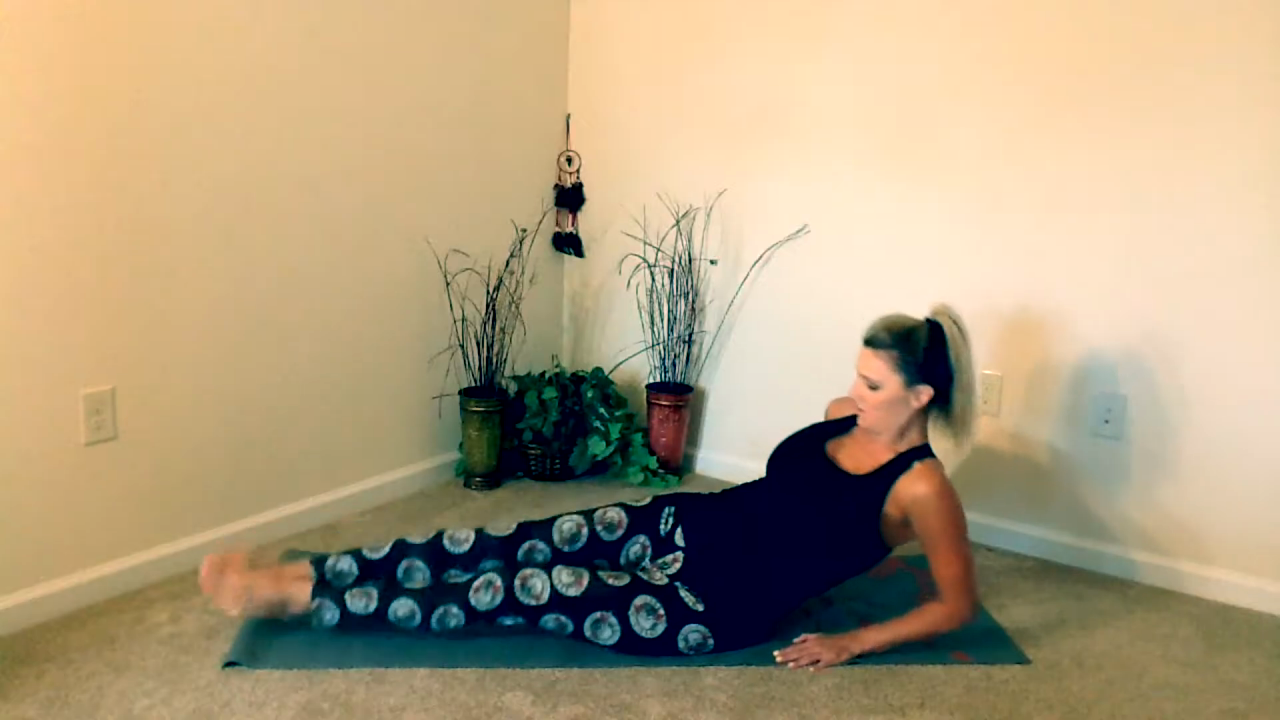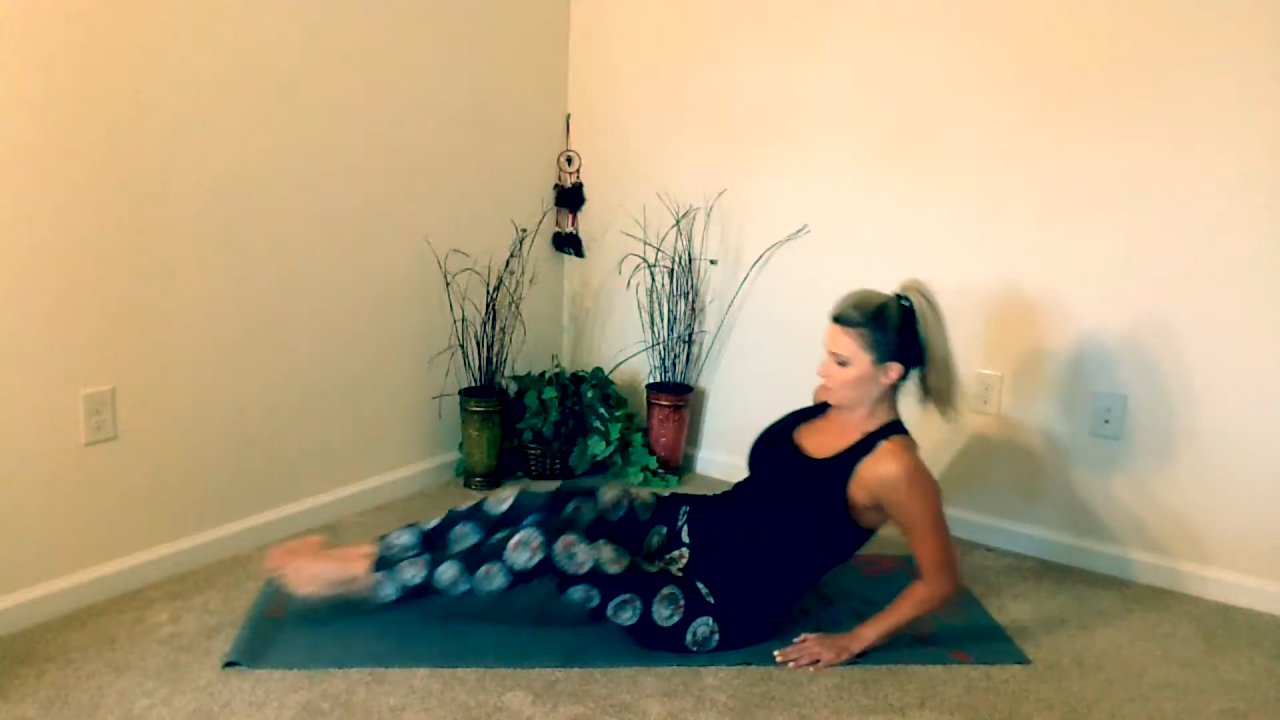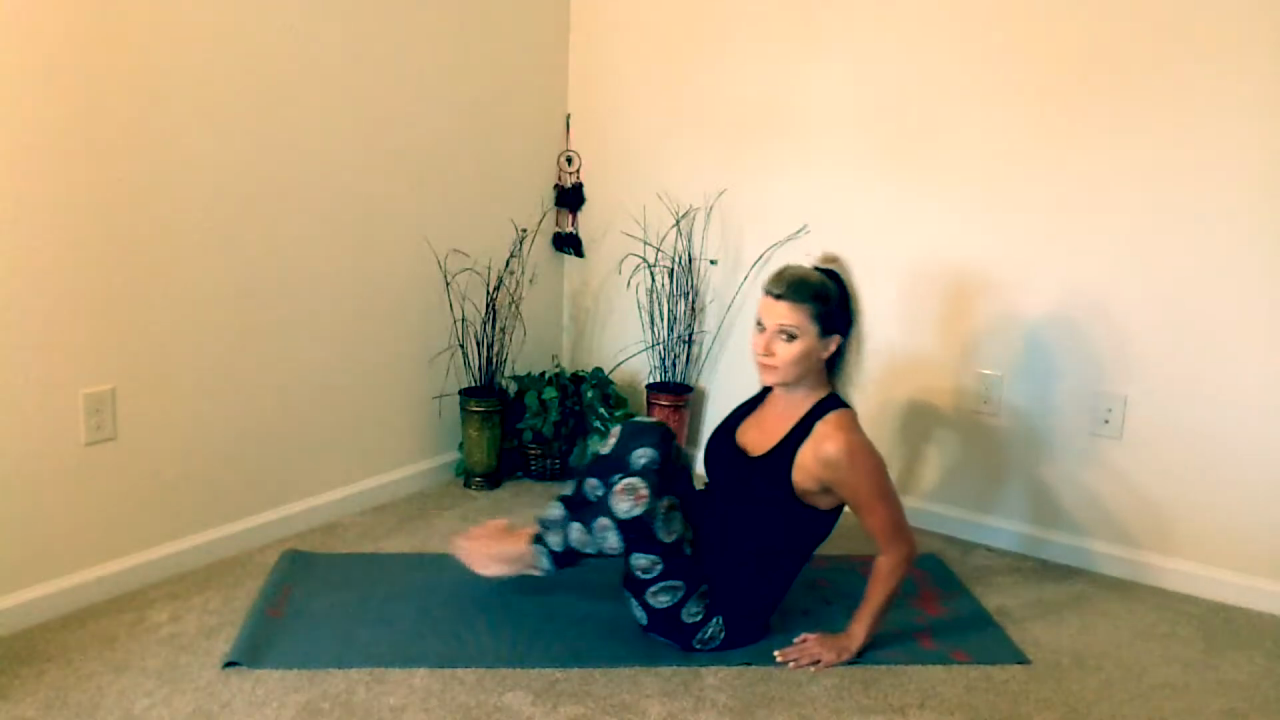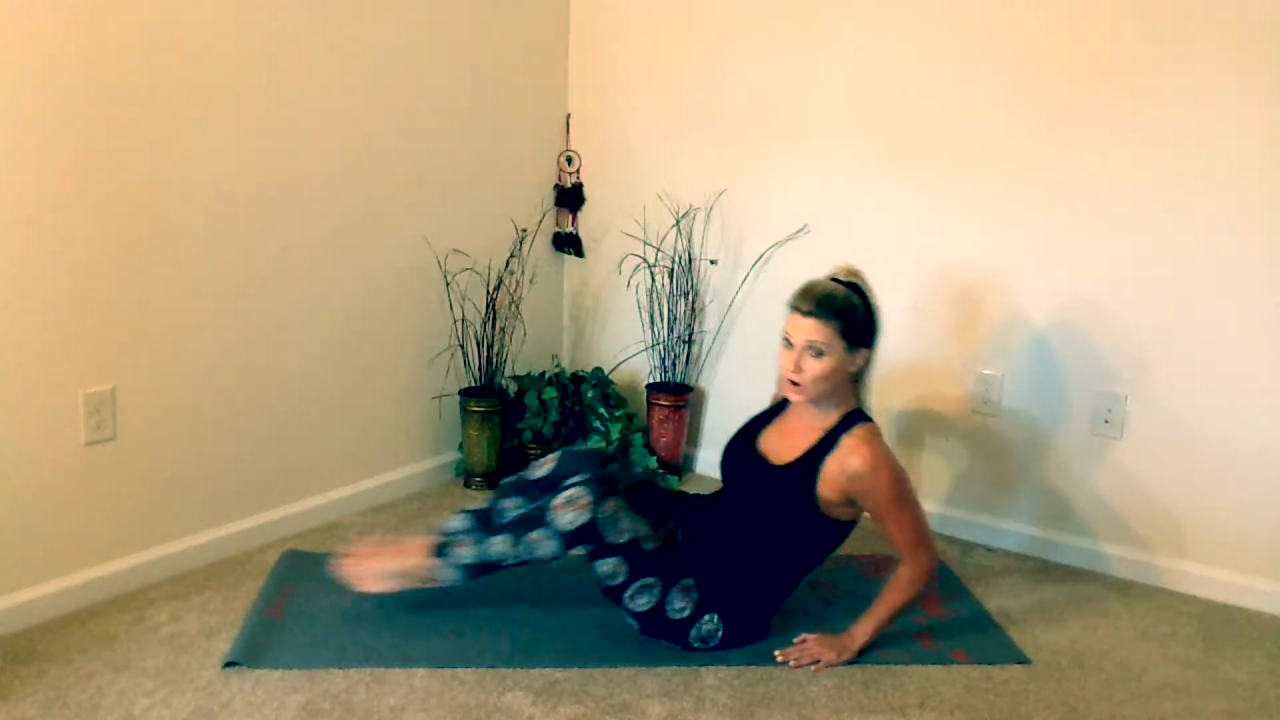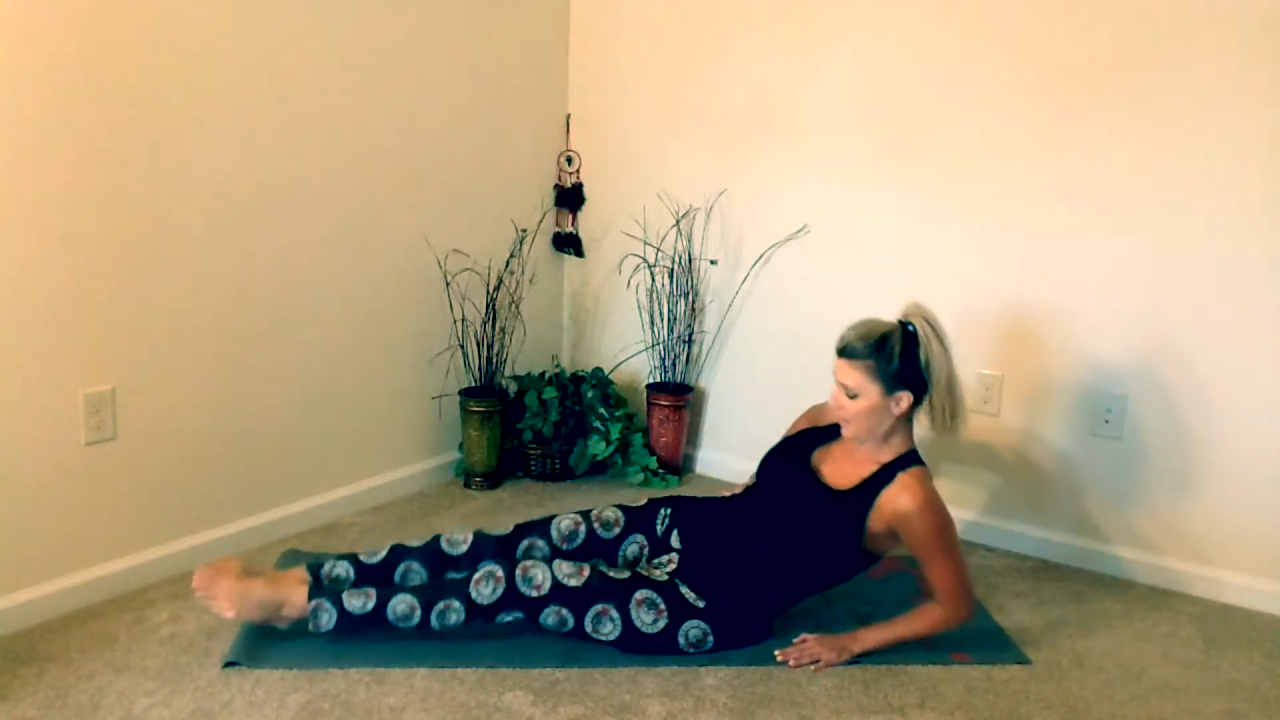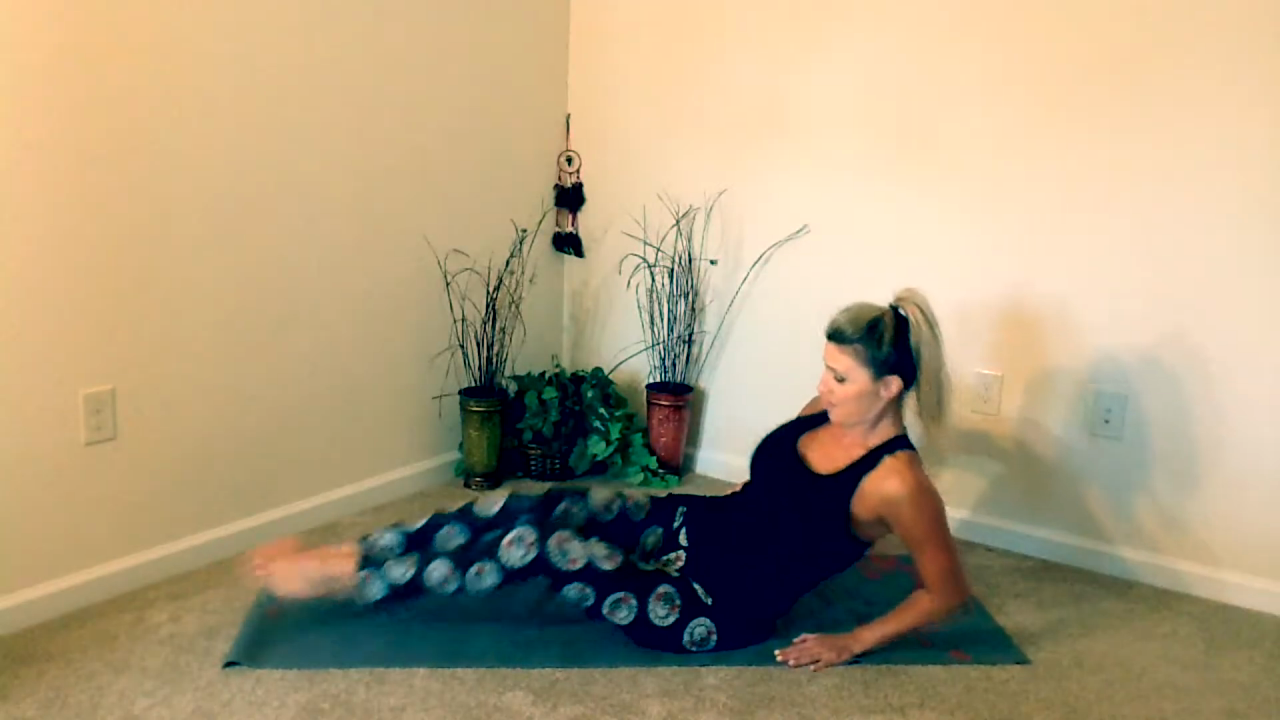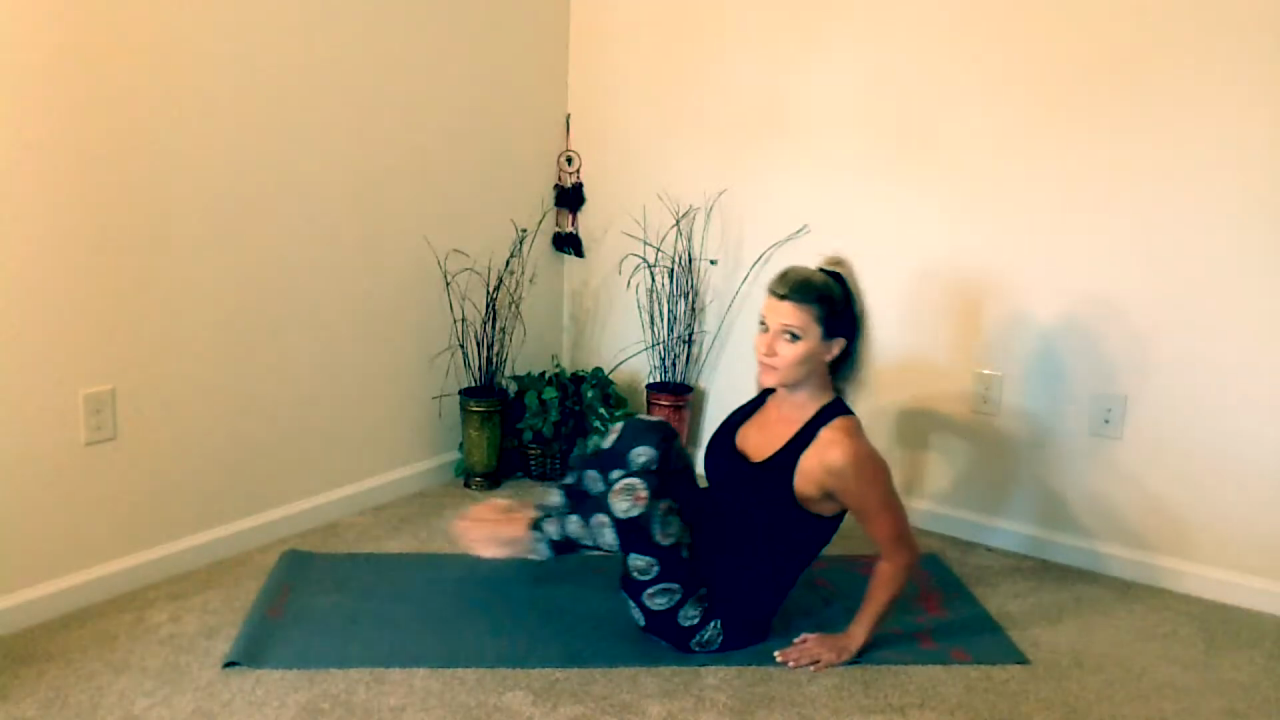
dt=0.3s
person 1, frame 1
left shoulder: (921, 488)
right shoulder: (845, 413)
left elbow: (957, 602)
left wrist: (850, 644)
left hip: (717, 611)
right hip: (685, 528)
left knee: (522, 592)
right knee: (508, 547)
left ankle: (300, 601)
right ankle: (300, 580)
person 1, frame 2
left shoulder: (893, 469)
right shoulder: (832, 402)
left elbow: (940, 581)
left wrist: (851, 641)
left hip: (720, 608)
right hip: (694, 528)
left knee: (549, 548)
right knee: (543, 508)
left ankle: (363, 576)
right ankle: (365, 560)
person 1, frame 3
left shoulder: (835, 443)
right shoulder: (777, 389)
left elbow: (897, 550)
left wrist: (850, 640)
left hip: (709, 616)
right hip: (700, 546)
left knee: (638, 477)
right knee: (642, 442)
left ankle: (540, 550)
right ankle: (548, 541)
person 1, frame 4
left shoulder: (861, 459)
right shoulder: (795, 396)
left elbow: (920, 561)
left wrist: (850, 641)
left hip: (708, 613)
right hip: (698, 534)
left knee: (584, 495)
right knee: (580, 468)
left ankle: (436, 563)
right ankle: (443, 550)
person 1, frame 5
left shoulder: (906, 500)
right shoulder: (824, 420)
left elbow: (954, 603)
left wrist: (850, 642)
left hip: (709, 610)
right hip: (680, 529)
left knee: (518, 588)
right knee: (504, 548)
left ankle: (297, 607)
right ankle: (298, 587)
person 1, frame 6
left shoulder: (897, 484)
right shoulder: (828, 410)
left elbow: (947, 591)
left wrist: (851, 642)
left hip: (715, 610)
right hip: (692, 529)
left knee: (542, 552)
right knee: (536, 512)
left ankle: (347, 576)
right ankle: (349, 561)
person 1, frame 7
left shoulder: (840, 452)
right shoulder: (778, 387)
left elbow: (899, 554)
left wrist: (850, 640)
left hip: (708, 617)
right hip: (703, 540)
left knee: (635, 478)
right knee: (642, 441)
left ankle: (540, 536)
right ankle: (550, 524)
